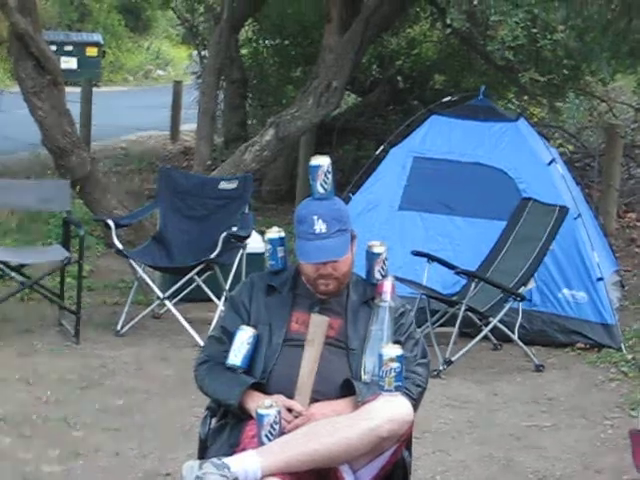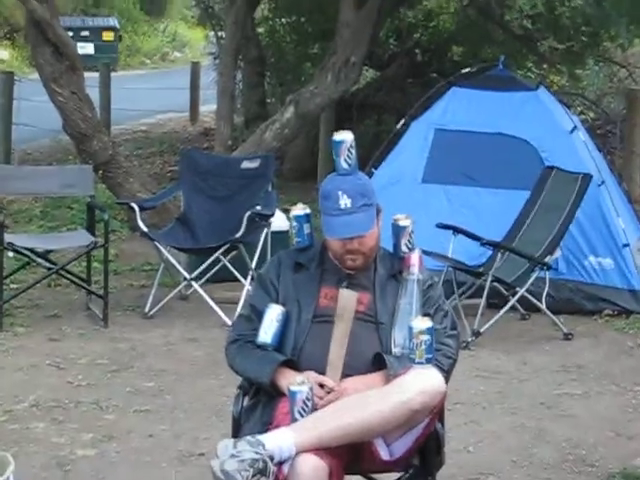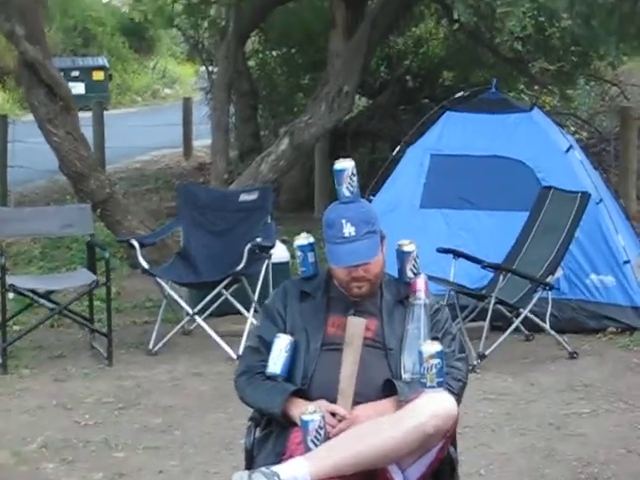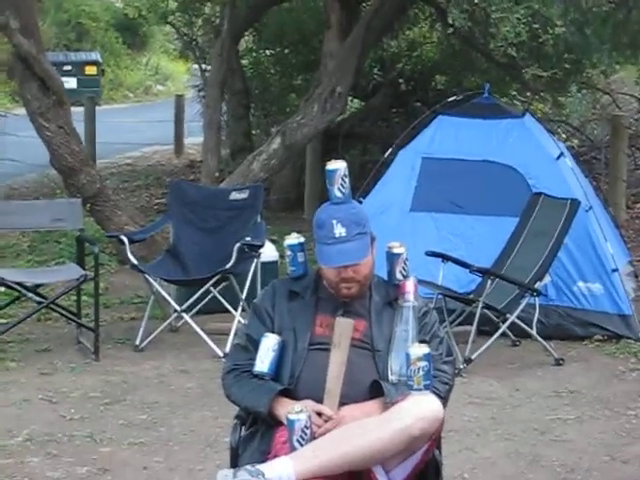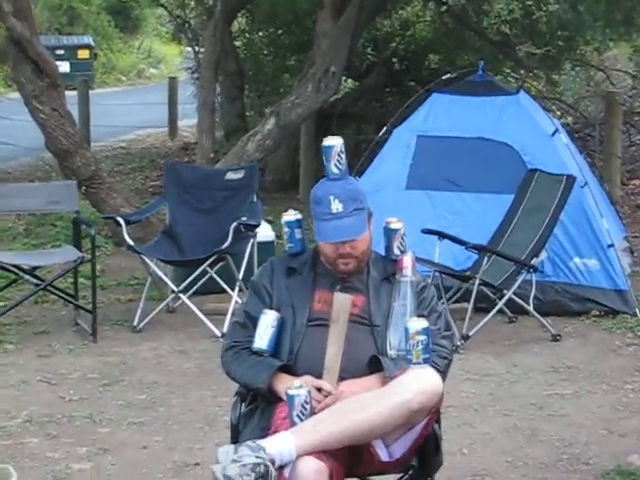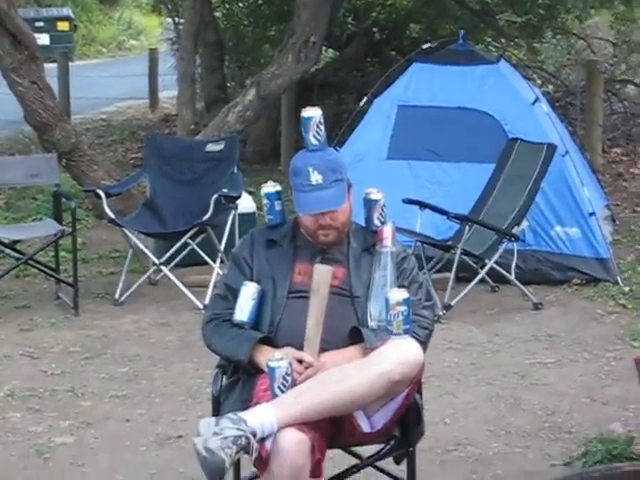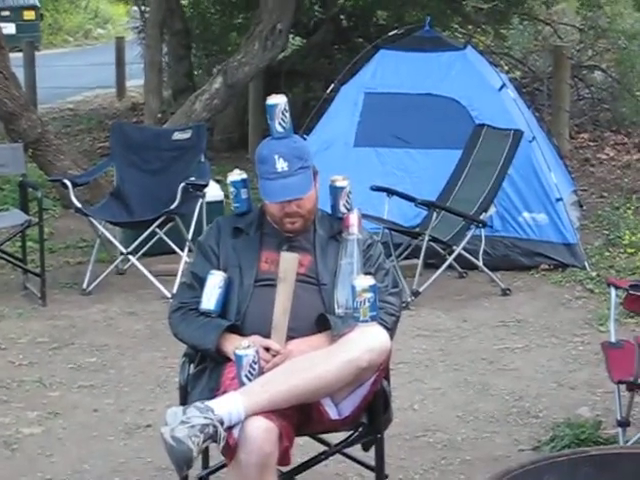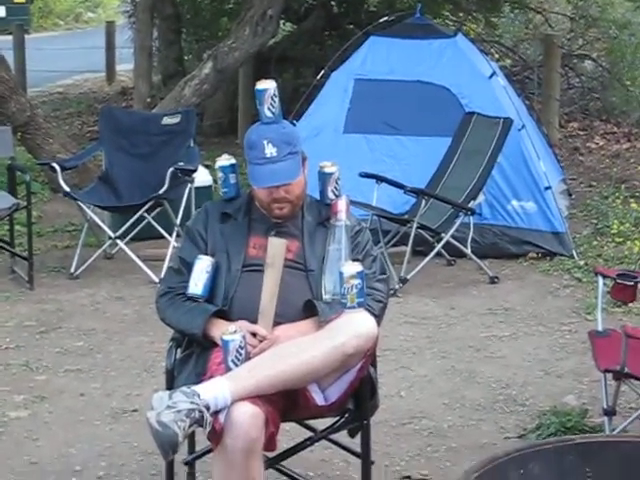
dt=0.4s
person 1, frame 1
right shoulder: (259, 291)
left elbow: (414, 378)
right elbow: (210, 365)
left wrist: (341, 409)
right wrist: (255, 401)
left hip: (351, 440)
left knee: (396, 412)
person 1, frame 2
right shoulder: (287, 268)
left elbow: (444, 350)
right elbow: (241, 343)
left wrist: (373, 384)
right wrist: (286, 378)
left hip: (384, 418)
left knee: (429, 383)
left ankle: (265, 447)
person 1, frame 3
right shoulder: (292, 298)
left elbow: (453, 374)
right elbow: (250, 374)
left wrist: (384, 410)
right wrist: (298, 407)
left hip: (396, 440)
left knee: (442, 407)
person 1, frame 4
right shoulder: (281, 298)
left elbow: (440, 377)
right elbow: (237, 373)
left wrist: (369, 412)
right wrist: (284, 407)
left hip: (381, 442)
left knee: (427, 410)
person 1, frame 5
right shoulder: (279, 274)
left elbow: (438, 352)
right elbow: (236, 350)
left wrist: (368, 387)
right wrist: (284, 384)
left hip: (381, 423)
left knee: (426, 383)
left ankle: (268, 451)
person 1, frame 6
right shoulder: (260, 247)
left elbow: (419, 324)
right elbow: (217, 323)
left wrist: (346, 359)
right wrist: (266, 355)
left hip: (364, 394)
right hip: (285, 385)
left knee: (406, 354)
right knee: (288, 447)
left ankle: (248, 424)
person 1, frame 7
right shoulder: (226, 235)
left elbow: (385, 310)
right elbow: (183, 312)
left wrist: (316, 345)
right wrist: (233, 344)
left hip: (333, 381)
right hip: (252, 374)
left knee: (374, 342)
right knee: (256, 436)
left ankle: (215, 413)
person 1, frame 8
right shoulder: (213, 220)
left elbow: (373, 297)
right elbow: (171, 297)
left wrist: (302, 331)
right wrist: (220, 328)
left hip: (319, 367)
right hip: (238, 360)
left knee: (360, 328)
right knee: (241, 421)
left ankle: (201, 398)
